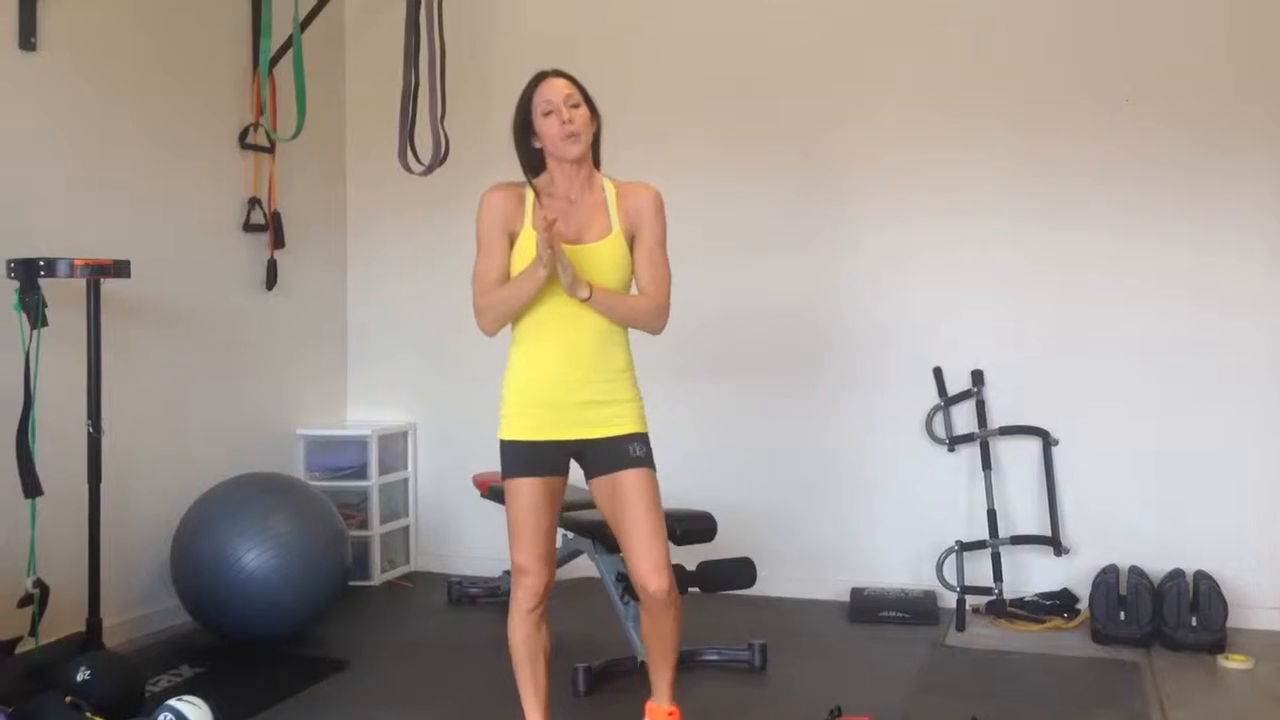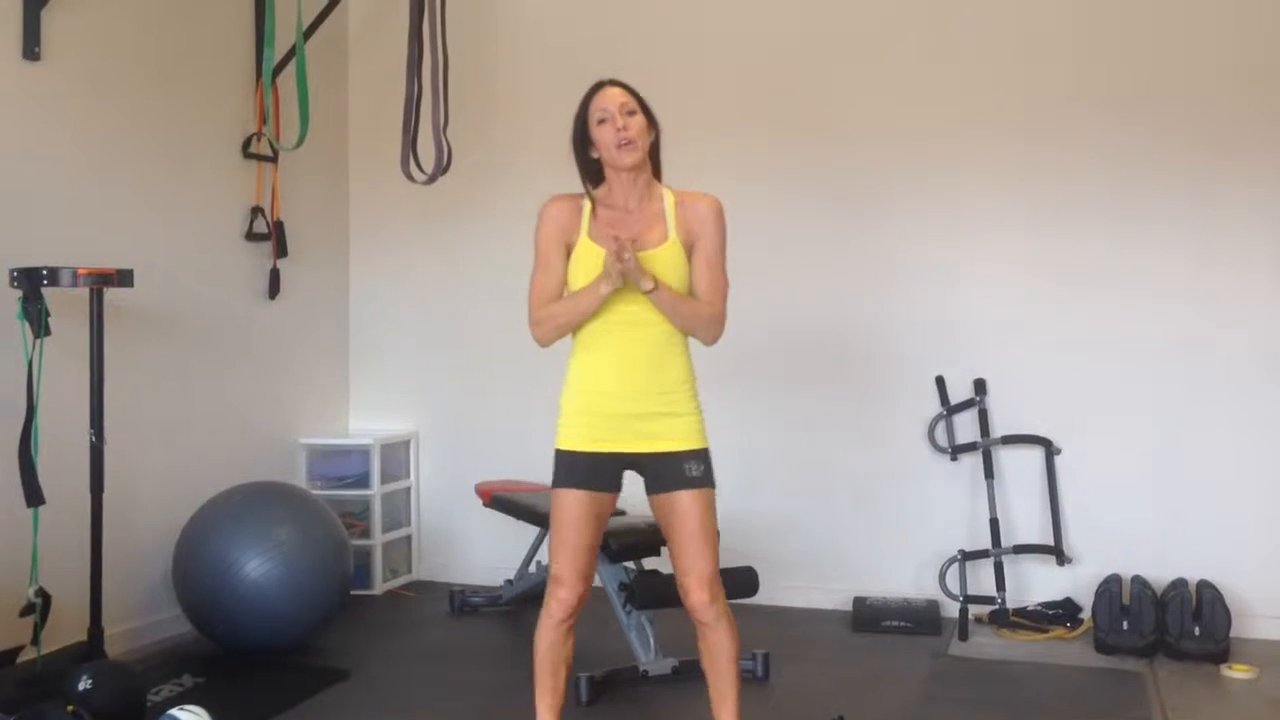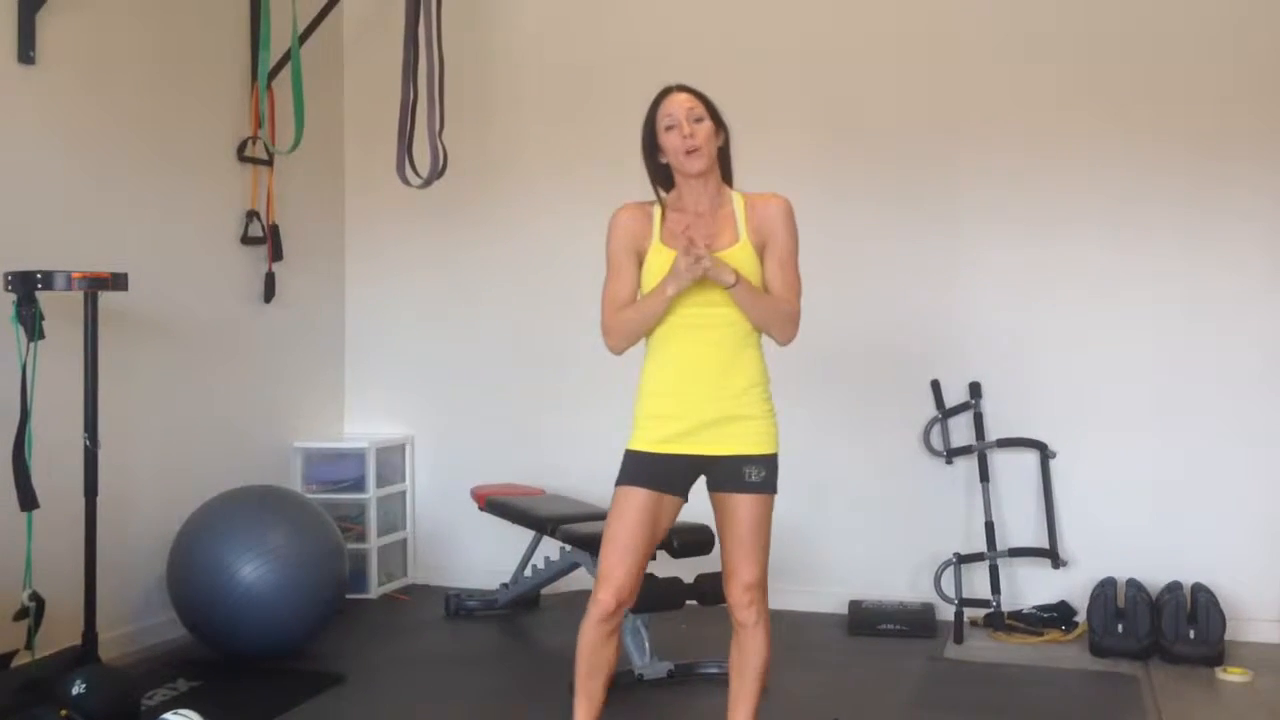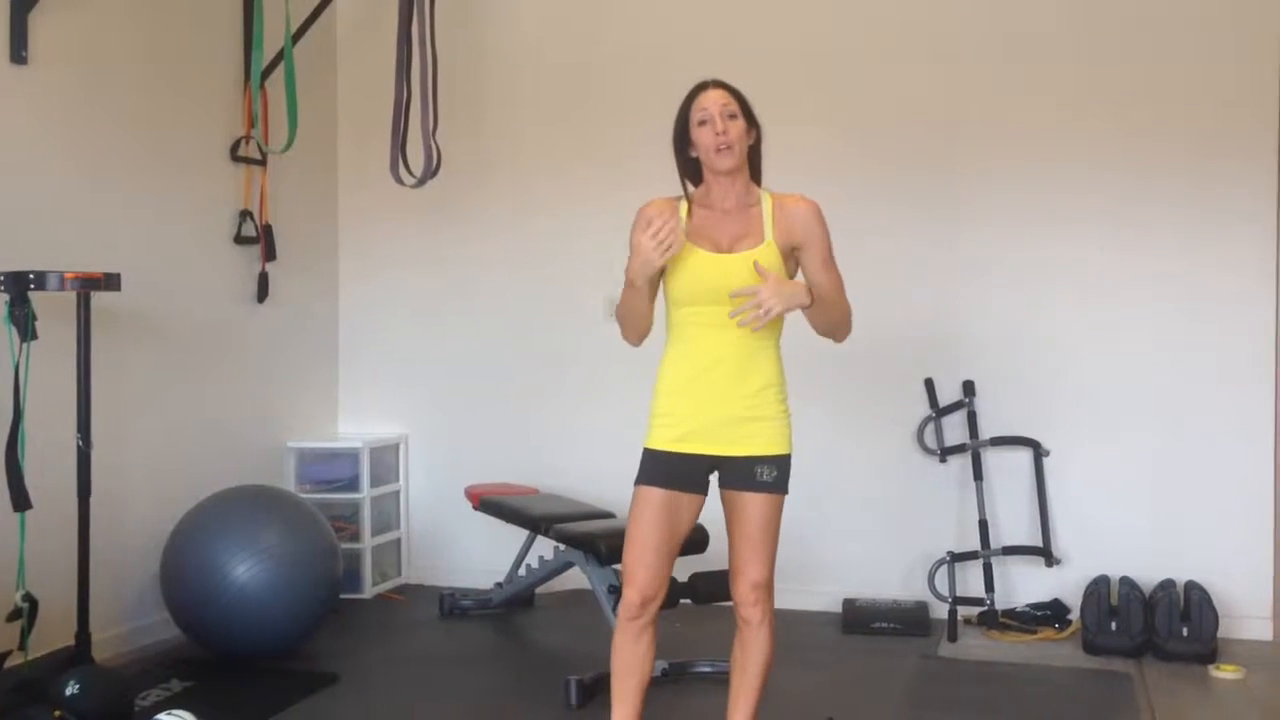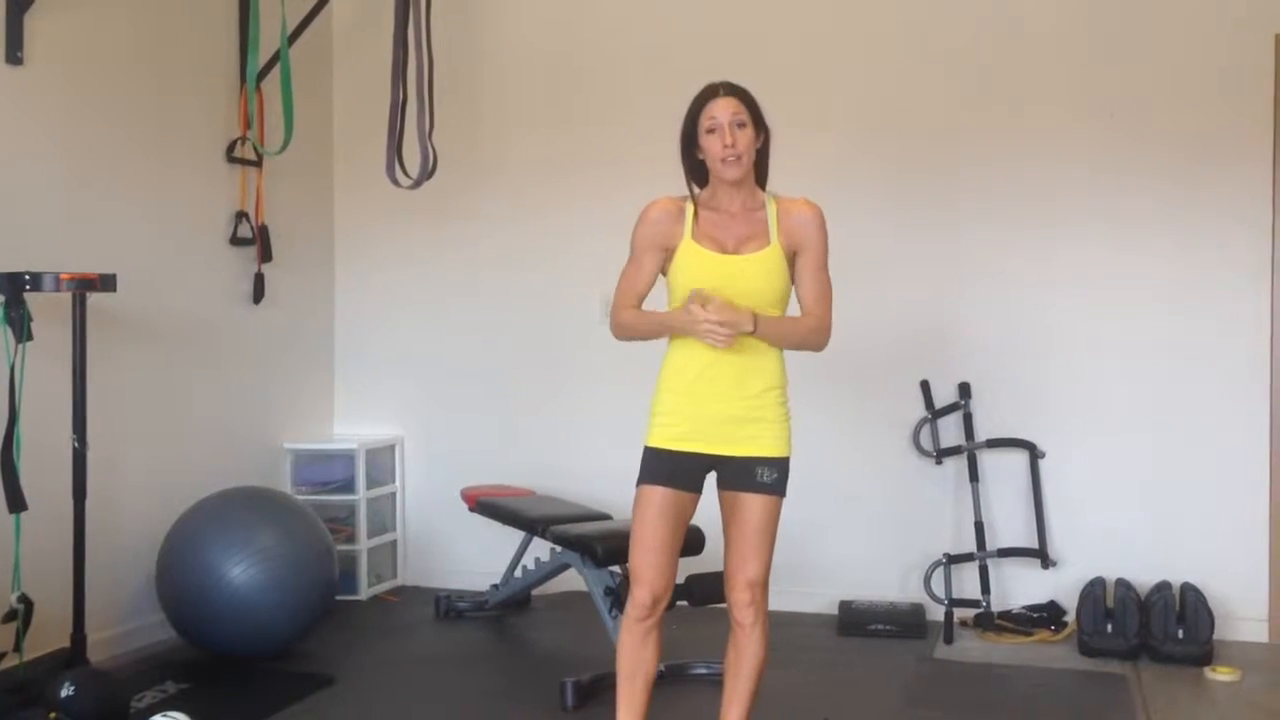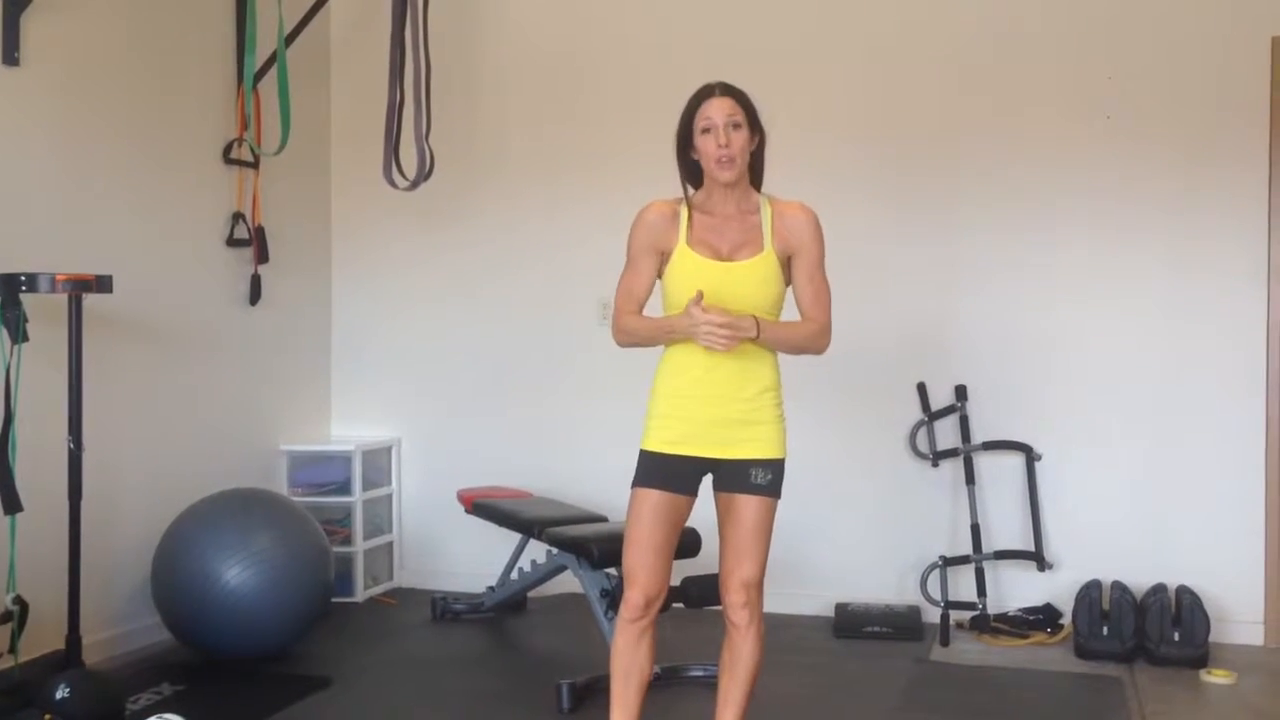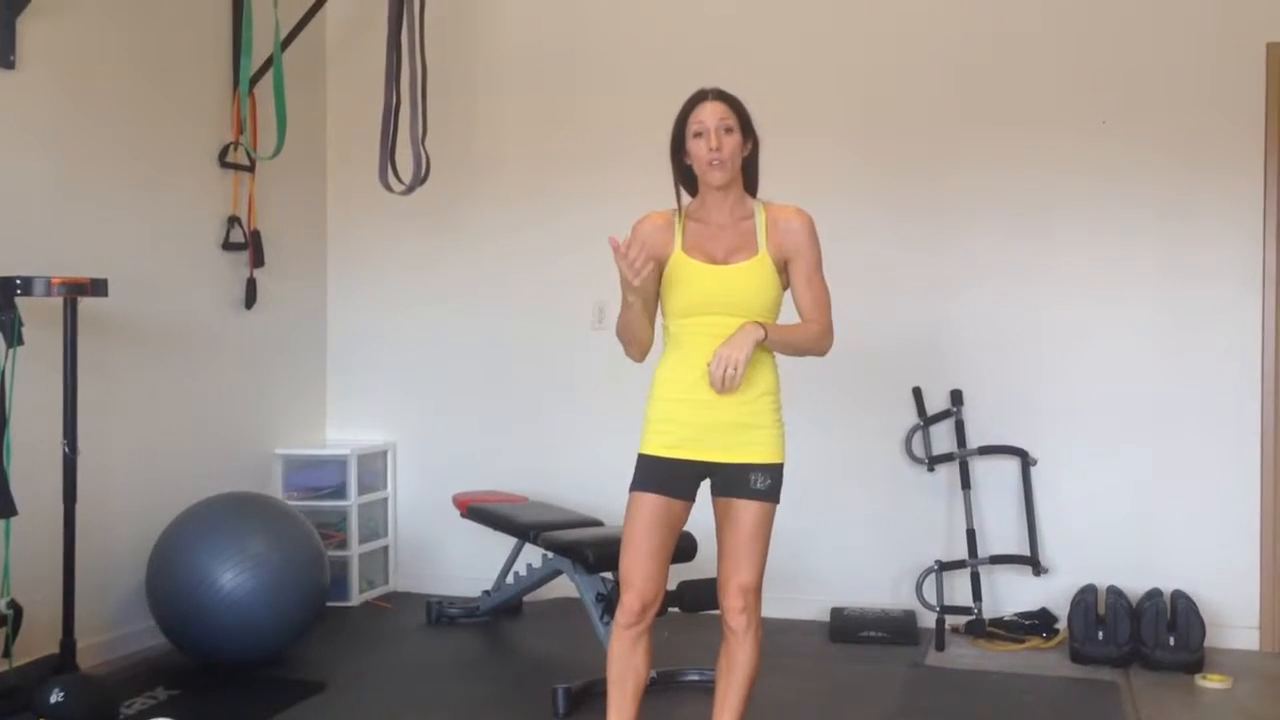
dt=0.4s
person 1, frame 1
left shoulder: (638, 201)
right shoulder: (504, 204)
left elbow: (656, 312)
right elbow: (487, 316)
left wrist: (579, 283)
right wrist: (540, 269)
left hip: (613, 413)
right hip: (532, 414)
left knee: (657, 582)
right knee: (531, 584)
person 1, frame 2
left shoulder: (697, 211)
right shoulder: (562, 215)
left elbow: (711, 323)
right elbow: (542, 326)
left wrist: (645, 280)
right wrist: (606, 282)
left hip: (673, 425)
right hip: (589, 427)
left knee: (704, 596)
right knee: (564, 594)
person 1, frame 3
left shoulder: (768, 213)
right shoulder: (634, 223)
left elbow: (786, 325)
right elbow: (615, 335)
left wrist: (724, 272)
right wrist: (676, 281)
left hip: (742, 429)
right hip: (661, 430)
left knee: (746, 599)
right knee: (609, 596)
person 1, frame 4
left shoulder: (794, 215)
right shoulder: (659, 217)
left elbow: (839, 326)
right elbow: (632, 331)
left wrist: (799, 294)
right wrist: (639, 272)
left hip: (757, 429)
right hip: (677, 427)
left knee: (753, 599)
right knee: (638, 596)
person 1, frame 5
left shoulder: (799, 219)
right shoulder: (664, 218)
left elbow: (818, 331)
right elbow: (620, 320)
left wrist: (748, 321)
right wrist: (680, 320)
left hip: (758, 430)
right hip: (678, 426)
left knee: (748, 599)
right knee: (645, 595)
person 1, frame 6
left shoulder: (793, 222)
right shoulder: (659, 221)
left elbow: (817, 333)
right elbow: (623, 327)
left wrist: (749, 326)
right wrist: (683, 325)
left hip: (753, 433)
right hip: (673, 429)
left knee: (742, 600)
right knee: (639, 597)
person 1, frame 7
left shoulder: (788, 226)
right shoulder: (654, 231)
left elbow: (820, 335)
right elbow: (635, 348)
left wrist: (757, 331)
right wrist: (632, 292)
left hip: (751, 438)
right hip: (671, 434)
left knee: (740, 606)
right knee: (635, 602)
